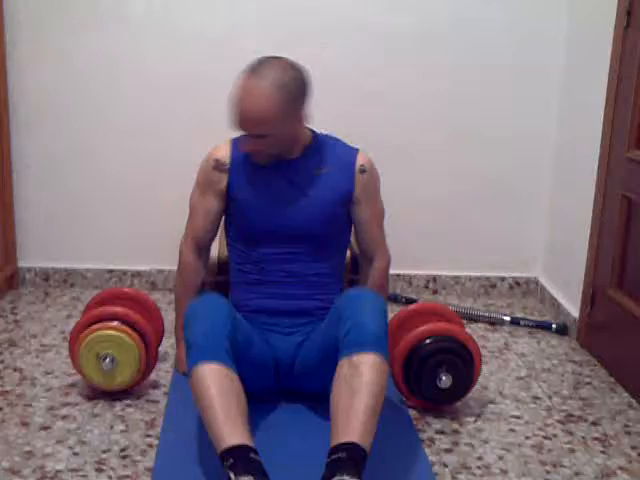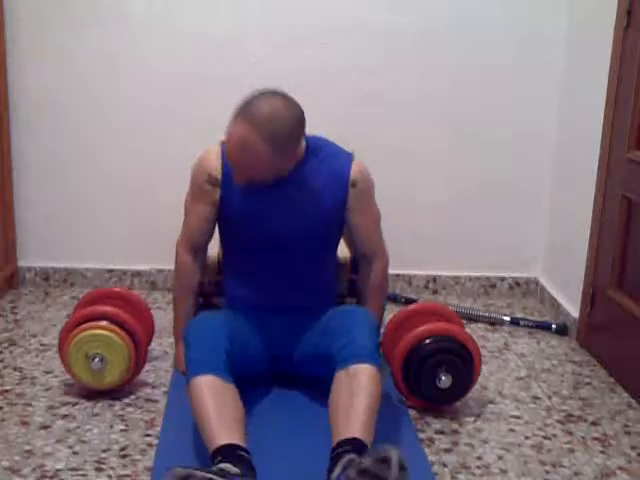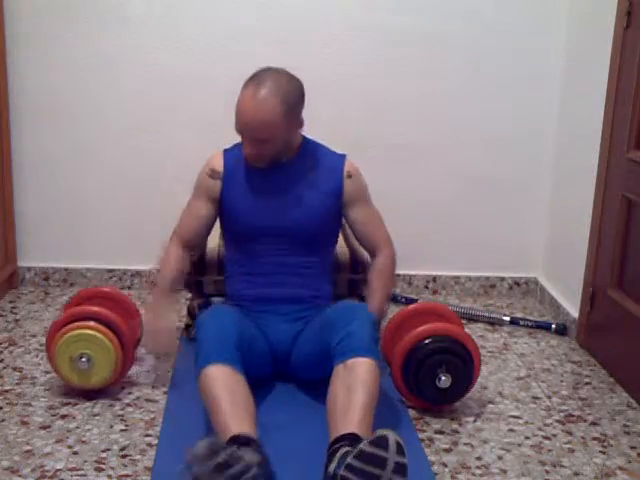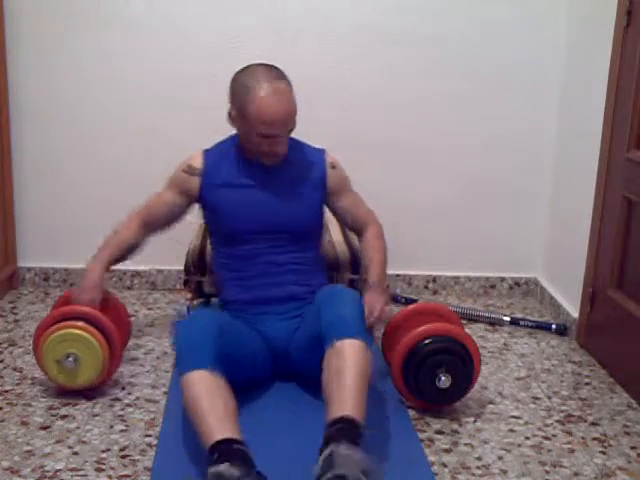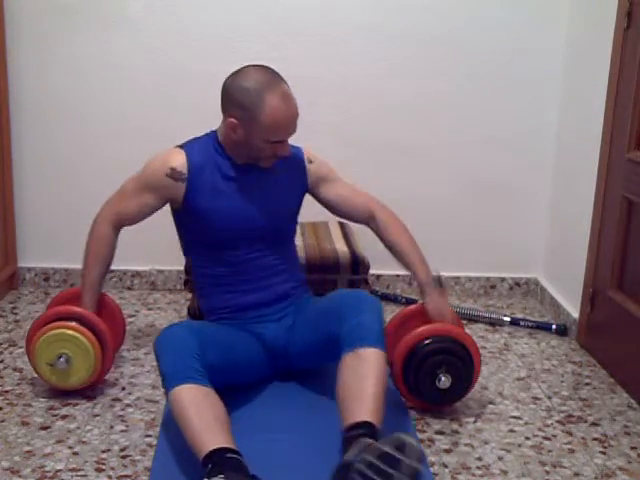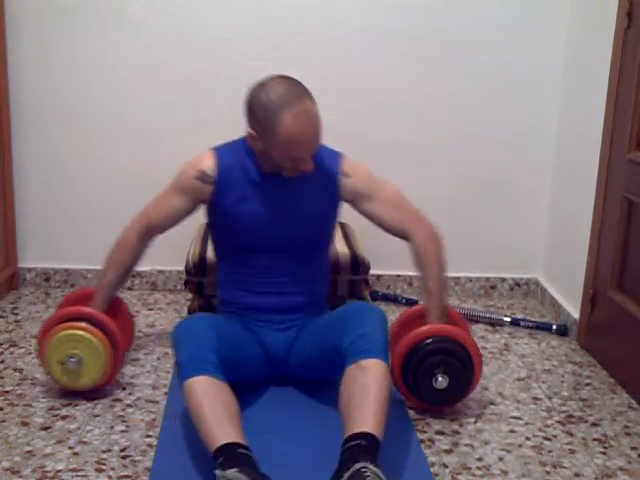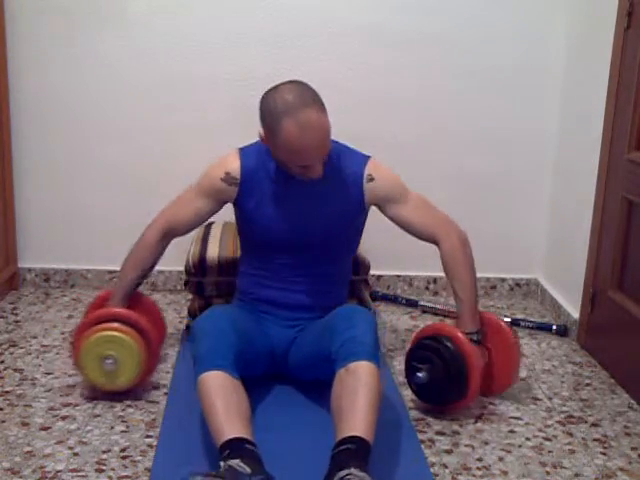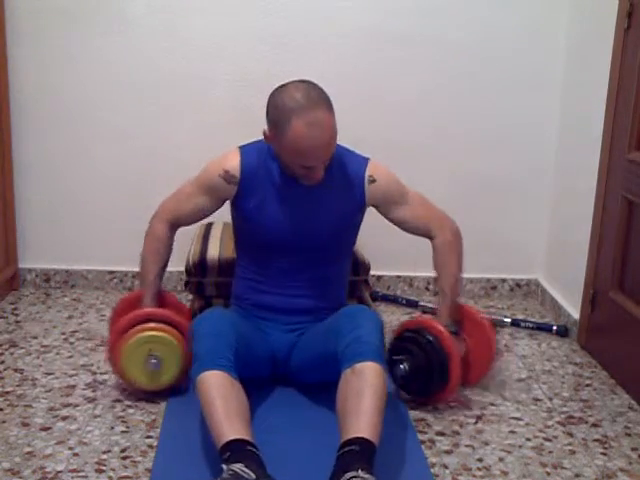
dt=0.4s
person 1, frame 1
left shoulder: (355, 169)
right shoulder: (223, 164)
left elbow: (375, 260)
right elbow: (194, 251)
left wrist: (368, 339)
right wrist: (183, 338)
left hip: (320, 345)
right hip: (250, 341)
left knee: (364, 305)
right knee: (207, 312)
person 1, frame 2
left shoulder: (347, 174)
right shoulder: (214, 168)
left elbow: (374, 261)
right elbow: (190, 252)
left wrist: (365, 337)
right wrist: (182, 338)
left hip: (314, 329)
right hip: (245, 326)
left knee: (354, 324)
right knee: (204, 330)
person 1, frame 3
left shoulder: (340, 173)
right shoulder: (220, 170)
left elbow: (382, 251)
right elbow: (184, 243)
left wrist: (371, 322)
right wrist: (159, 305)
left hip: (314, 328)
right hip: (250, 329)
left knee: (353, 318)
right knee: (216, 319)
person 1, frame 4
left shoulder: (321, 166)
right shoulder: (202, 169)
left elbow: (367, 224)
right elbow: (142, 222)
left wrist: (374, 288)
right wrist: (97, 268)
left hip: (308, 328)
right hip: (243, 332)
left knee: (341, 301)
right knee: (194, 328)
person 1, frame 5
left shoulder: (302, 164)
right shoulder: (181, 168)
left elbow: (375, 214)
right elbow: (109, 221)
left wrist: (429, 286)
right wrist: (88, 308)
left hip: (299, 319)
right hip: (233, 334)
left knee: (361, 306)
right knee: (174, 342)
person 1, frame 6
left shoulder: (338, 171)
right shoulder: (213, 171)
left elbow: (421, 232)
right elbow: (141, 231)
left wrist: (435, 322)
right wrist: (97, 309)
left hip: (311, 334)
right hip: (241, 332)
left knee: (367, 318)
right knee: (193, 332)
person 1, frame 7
left shoulder: (364, 174)
right shoulder: (236, 171)
left elbow: (450, 237)
right elbow: (161, 231)
left wrist: (469, 328)
right wrist: (116, 306)
left hip: (319, 334)
right hip: (253, 325)
left knee: (357, 321)
right knee: (213, 324)
person 1, frame 8
left shoulder: (364, 176)
right shoulder: (236, 170)
left elbow: (445, 231)
right elbow: (164, 221)
left wrist: (444, 319)
right wrist: (149, 308)
left hip: (320, 335)
right hip: (252, 330)
left knee: (363, 322)
right knee: (211, 325)
